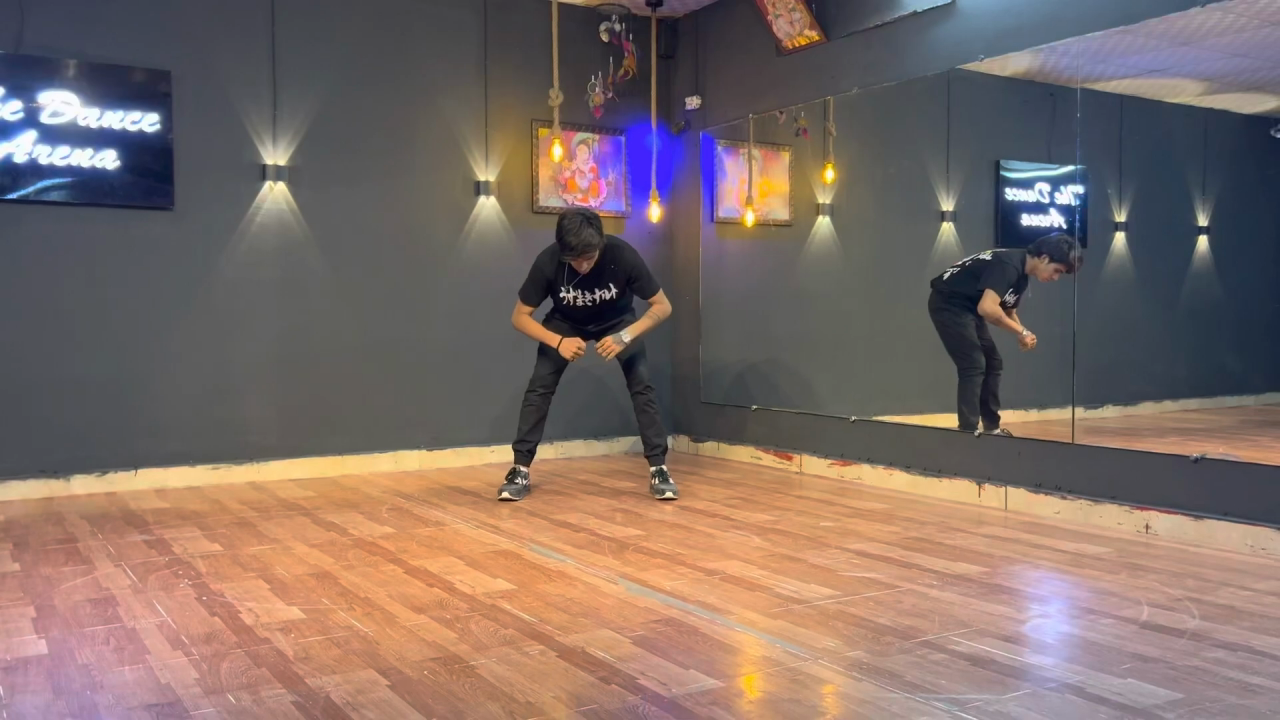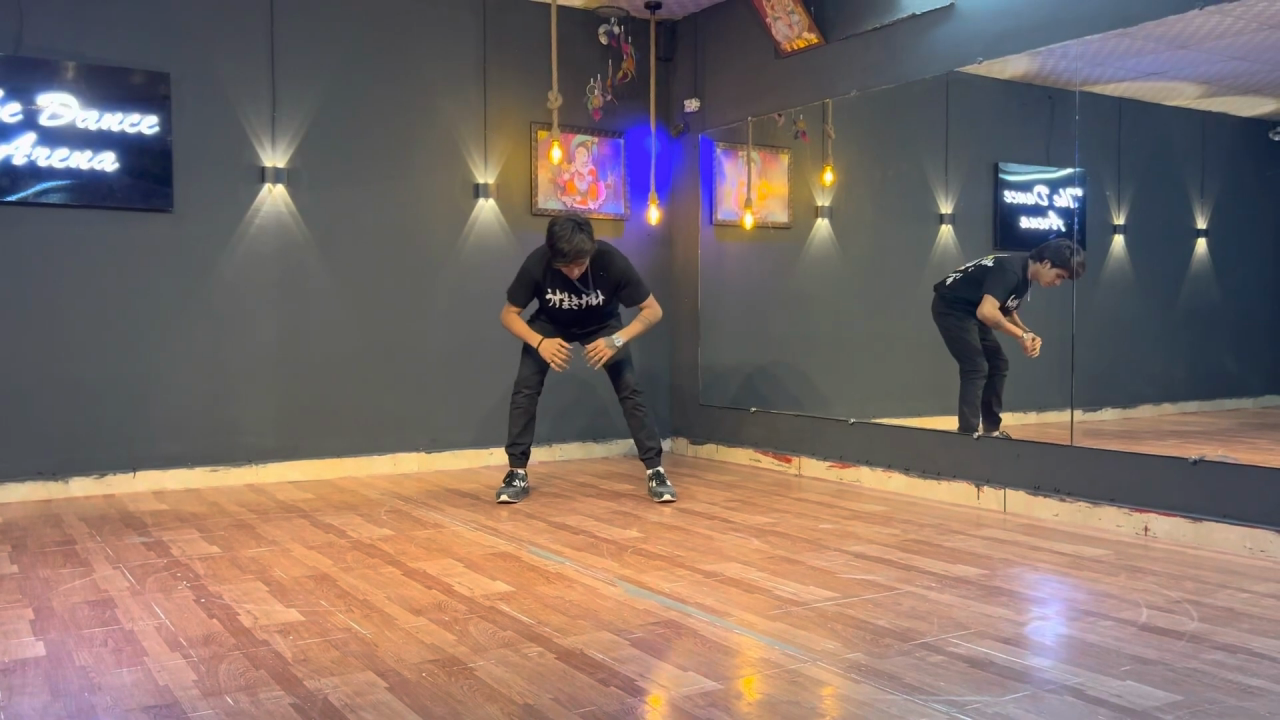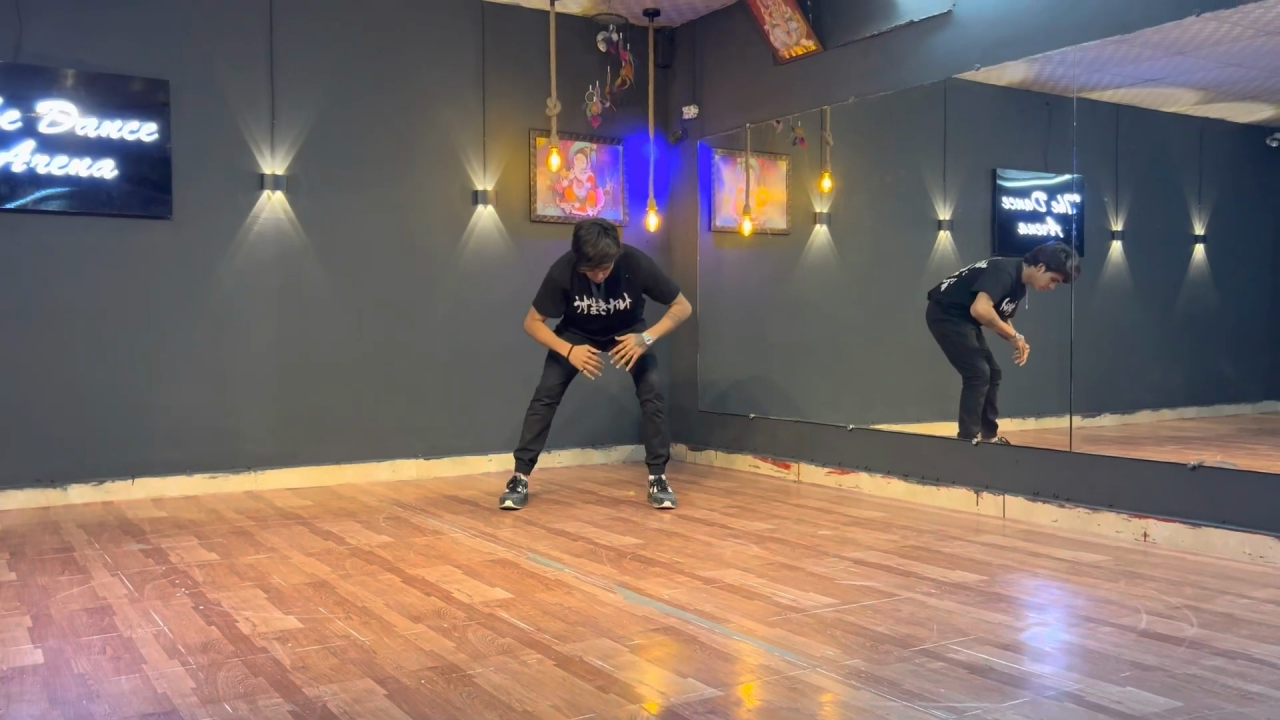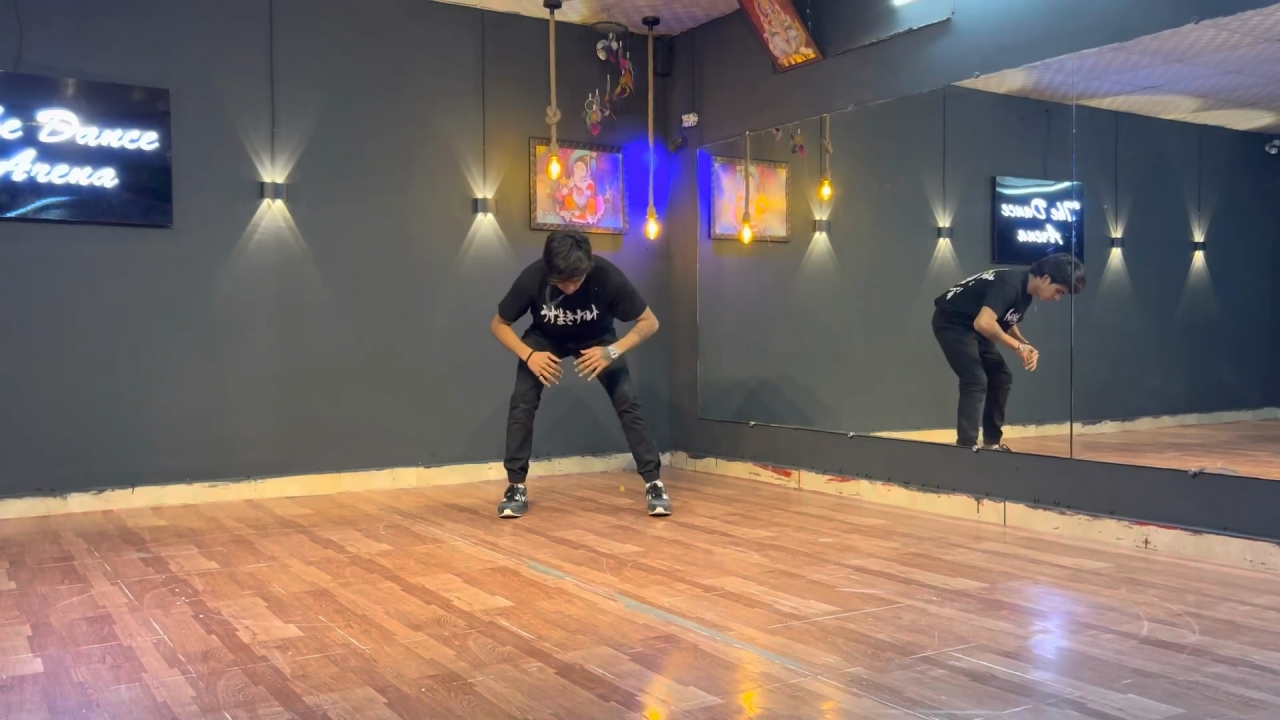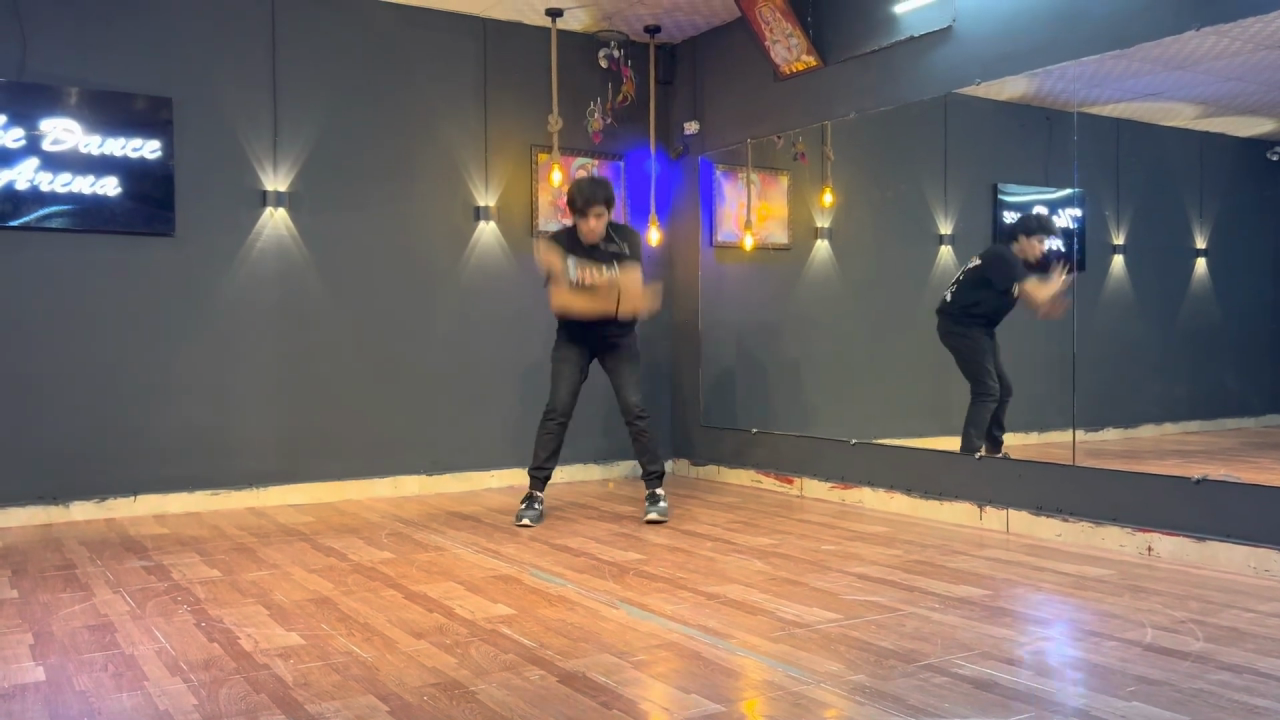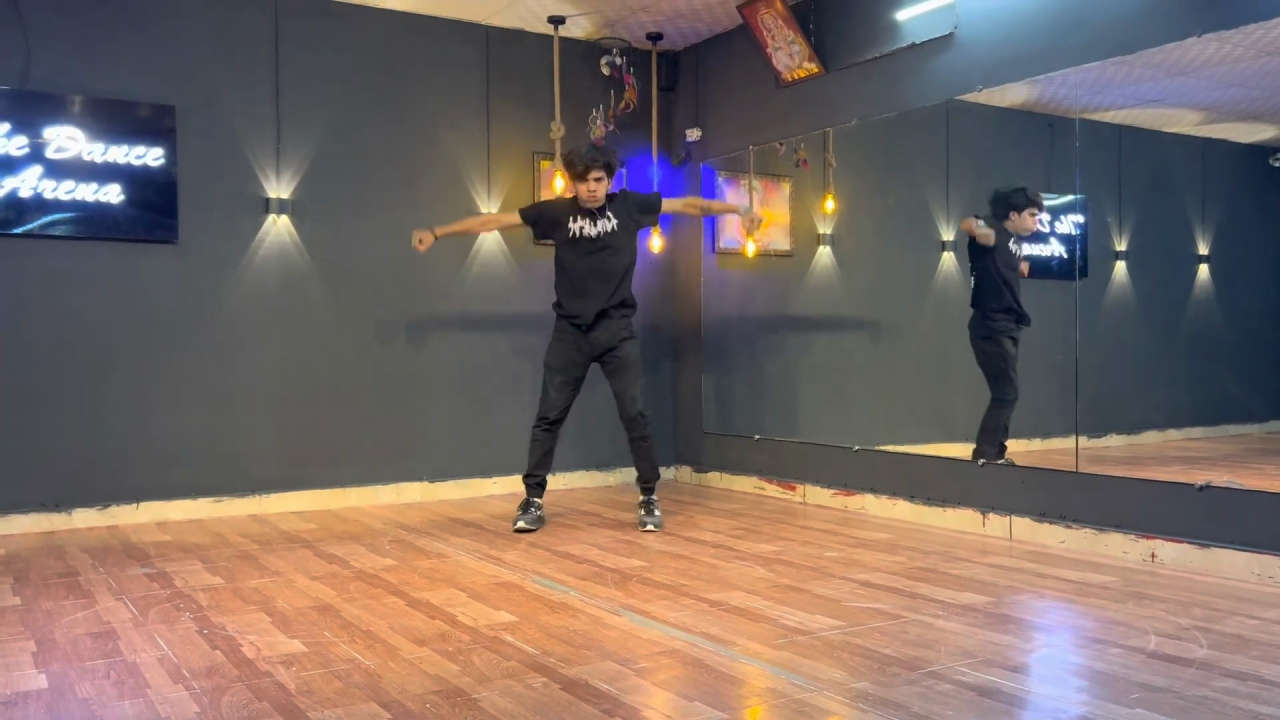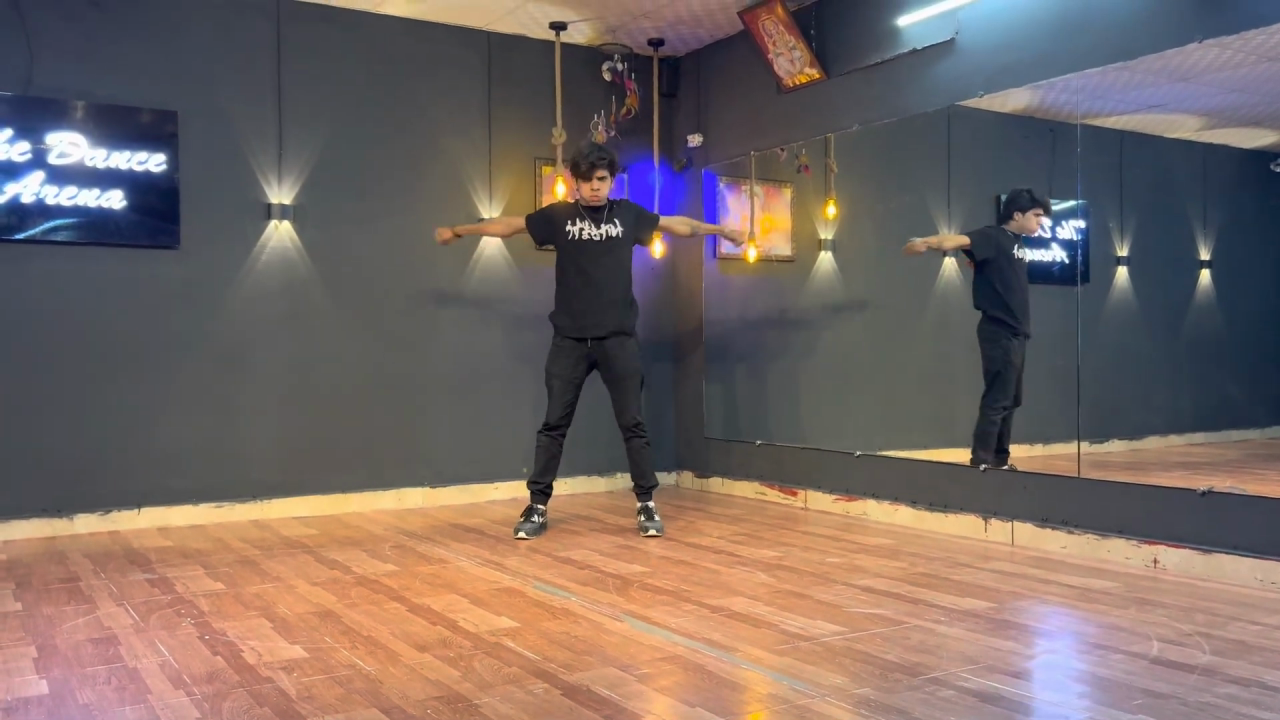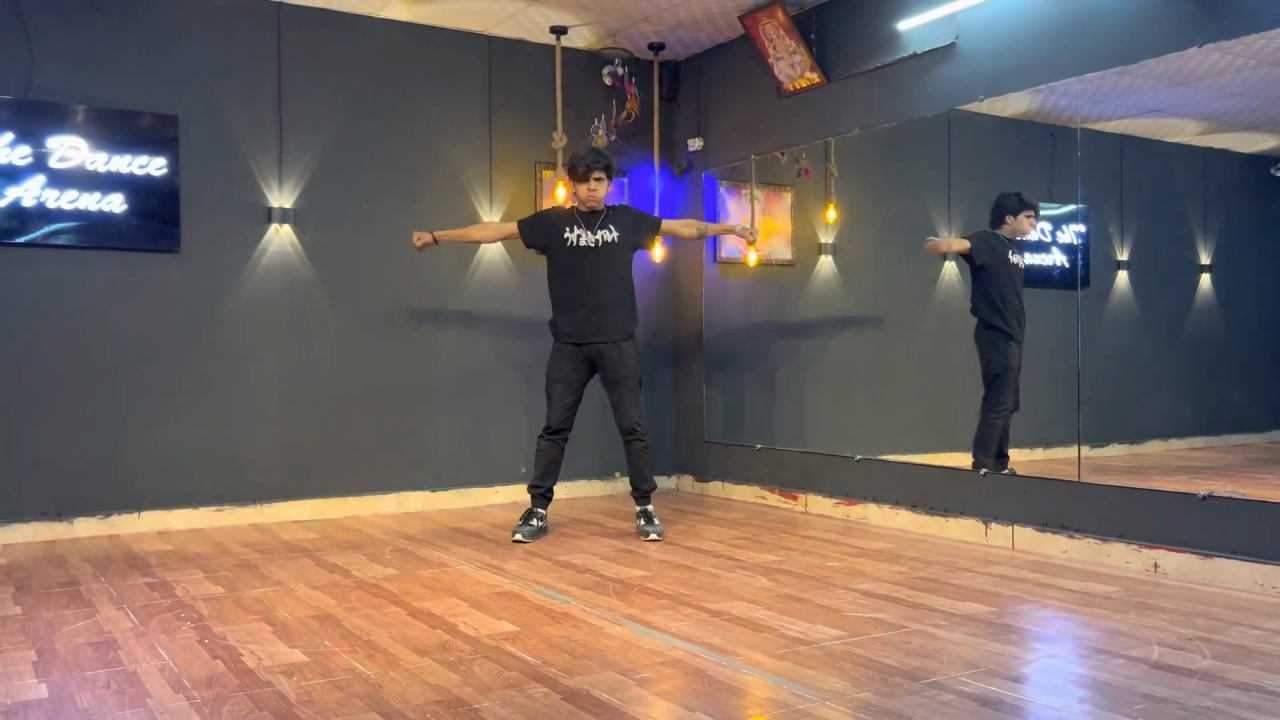
dt=0.5s
person 1, frame 1
left shoulder: (623, 255)
right shoulder: (548, 261)
left elbow: (662, 306)
right elbow: (520, 316)
left wrist: (625, 336)
right wrist: (557, 342)
left hip: (617, 322)
right hip: (565, 325)
left knee: (642, 387)
right knee: (539, 386)
left ankle: (658, 468)
right ankle: (520, 469)
person 1, frame 2
left shoulder: (612, 261)
right shoulder: (537, 263)
left elbow: (653, 310)
right elbow: (509, 314)
left wrist: (617, 340)
right wrist: (539, 343)
left hip: (603, 326)
right hip: (550, 326)
left knee: (629, 390)
right knee: (525, 388)
left ankle: (655, 471)
right ankle: (517, 472)
person 1, frame 3
left shoulder: (637, 264)
right shoulder: (562, 271)
left elbow: (682, 307)
right elbow: (533, 322)
left wrist: (647, 338)
right wrist: (568, 350)
left hip: (628, 332)
right hip: (576, 334)
left knee: (652, 394)
right knee: (545, 395)
left ankle: (658, 478)
right ankle: (521, 477)
person 1, frame 4
left shoulder: (608, 276)
right shoulder: (532, 278)
left elbow: (649, 322)
right elbow: (499, 324)
left wrist: (613, 351)
right wrist: (529, 355)
left hip: (597, 340)
right hip: (545, 341)
left knee: (627, 401)
right knee: (522, 402)
left ankle: (653, 483)
right ankle: (516, 486)
person 1, frame 5
left shoulder: (626, 239)
right shoulder: (559, 242)
left elbow: (648, 300)
right elbow: (558, 300)
right wrist: (614, 304)
left hip: (618, 338)
right hip: (573, 337)
left knee: (635, 410)
right knee: (557, 410)
left ankle: (655, 491)
right ankle: (535, 494)
person 1, frame 6
left shoulder: (629, 205)
right shoulder: (554, 211)
left elbow: (685, 204)
right elbow: (499, 220)
left wrist: (737, 209)
right wrist: (438, 231)
left hip: (617, 330)
right hip: (570, 330)
left knee: (635, 415)
right knee: (549, 415)
left ankle: (648, 497)
right ankle: (533, 499)
person 1, frame 7
left shoulder: (628, 213)
right shoulder: (558, 215)
left elbow: (675, 224)
right elbow: (508, 225)
left wrist: (721, 229)
right wrist: (458, 230)
left hip: (619, 338)
right hip: (569, 339)
left knee: (633, 424)
right knee: (554, 423)
left ankle: (646, 504)
right ankle: (537, 506)
person 1, frame 8
left shoulder: (627, 219)
right shoulder: (553, 221)
left elbow: (683, 227)
right elbow: (494, 231)
left wrist: (732, 227)
right wrist: (436, 236)
left hip: (618, 342)
right hip: (569, 344)
left knee: (632, 427)
right knee: (555, 427)
left ankle: (645, 508)
right ankle: (538, 510)
person 2, frame 1
left shoulder: (1022, 275)
right shoulder: (1008, 265)
left elbow: (1007, 311)
right elbow: (987, 308)
left wrist: (1024, 334)
right wrist: (1021, 331)
left hip: (966, 308)
right hip: (948, 304)
left knee: (992, 363)
right knee: (974, 366)
left ankle: (991, 427)
right ankle: (968, 431)
person 2, frame 2
left shoulder: (1024, 276)
right shoulder: (1011, 271)
left elbow: (1007, 312)
right elbow: (986, 312)
left wrist: (1028, 335)
right wrist: (1021, 335)
left hip: (969, 311)
right hip: (951, 308)
left knee: (998, 364)
right knee: (977, 368)
left ankle: (991, 430)
right ankle: (968, 433)
person 2, frame 3
left shoulder: (1020, 285)
right shoulder: (1004, 272)
left elbow: (1002, 319)
right elbow: (980, 309)
left wrist: (1019, 342)
right wrist: (1015, 336)
left hip: (964, 319)
right hip: (946, 314)
left knee: (992, 373)
right knee: (978, 374)
left ankle: (989, 436)
right ankle: (967, 439)
person 2, frame 4
left shoulder: (1026, 292)
right shoulder: (1010, 285)
left elbow: (1007, 324)
right elbow: (983, 323)
left wrist: (1026, 347)
right wrist: (1018, 347)
left hip: (971, 326)
right hip: (951, 323)
left knee: (1001, 377)
right knee: (976, 381)
left ankle: (991, 442)
right ankle: (967, 445)
person 2, frame 5
left shoulder: (1018, 266)
right shoulder: (1006, 262)
left elbow: (1034, 300)
right elbow: (1037, 298)
left wrist: (1050, 306)
right wrist: (1056, 284)
left hip: (979, 328)
right hip: (960, 327)
left knee: (1003, 389)
right knee: (988, 390)
left ankle: (993, 449)
right ankle: (969, 452)
person 2, frame 6
left shoulder: (1014, 240)
right shoulder: (992, 231)
right elbow: (968, 225)
right wrist: (979, 228)
left hip: (1006, 329)
right hip: (991, 328)
left knee: (1007, 396)
right knee: (1005, 395)
left ankle: (995, 454)
right ankle: (983, 457)
person 2, frame 7
left shoulder: (1016, 243)
right shoulder: (992, 237)
right elbow: (958, 240)
left wrist: (976, 262)
right wrist: (923, 242)
left hip: (1015, 333)
right hip: (998, 331)
left knee: (1009, 400)
right knee: (996, 399)
left ankle: (998, 460)
right ankle: (981, 462)
person 2, frame 8
left shoulder: (1014, 247)
right shoulder: (987, 241)
right elbow: (961, 244)
right wrist: (941, 245)
left hip: (1012, 335)
right hip: (996, 335)
left knee: (1008, 404)
right knee: (998, 403)
left ankle: (998, 463)
right ankle: (983, 465)
